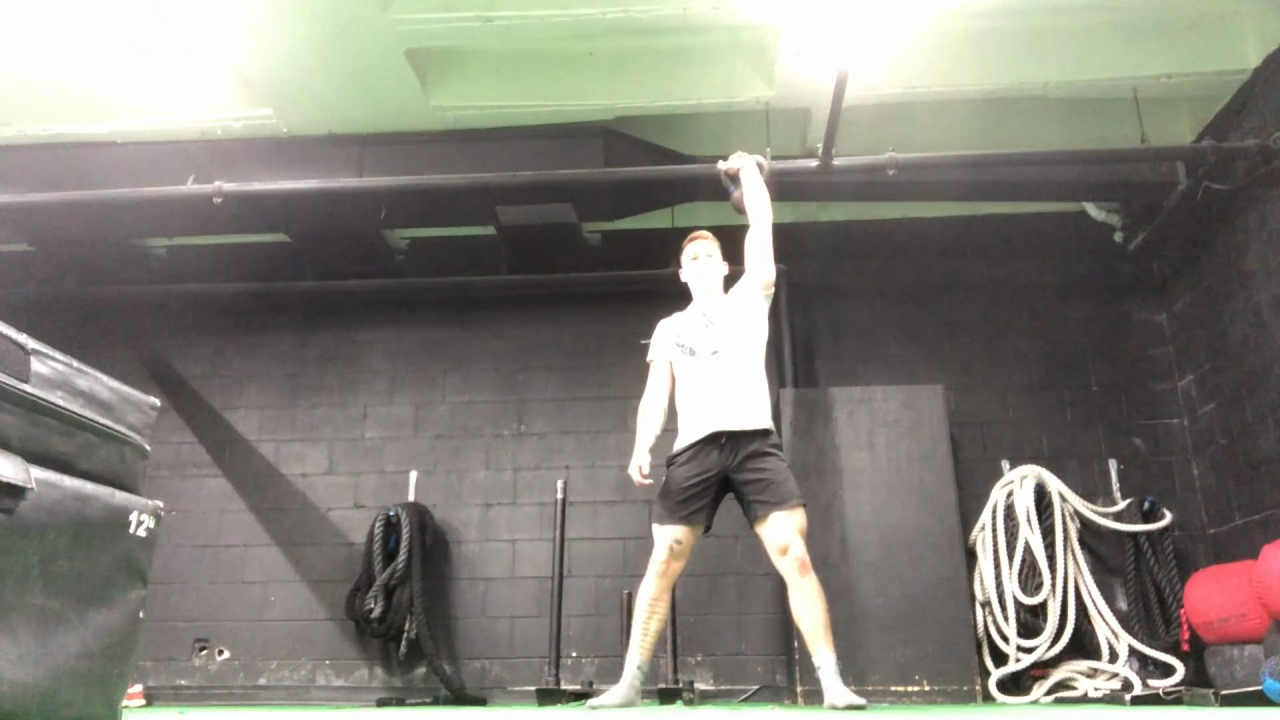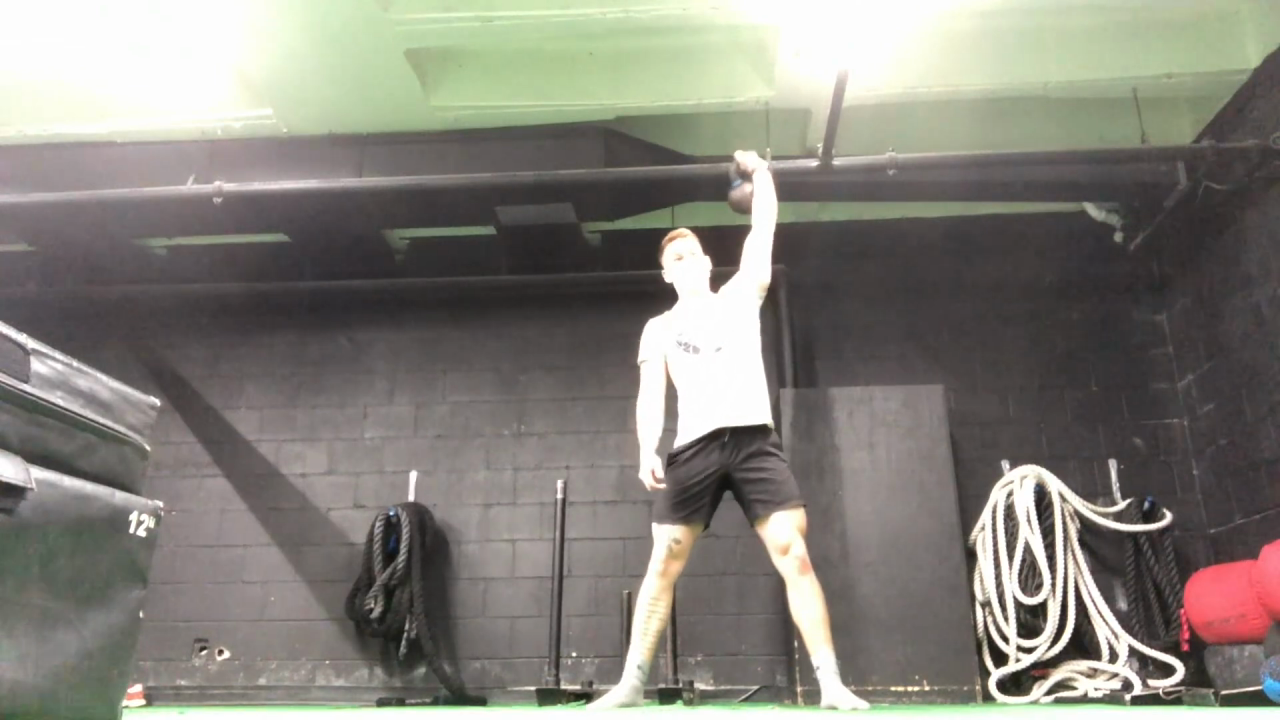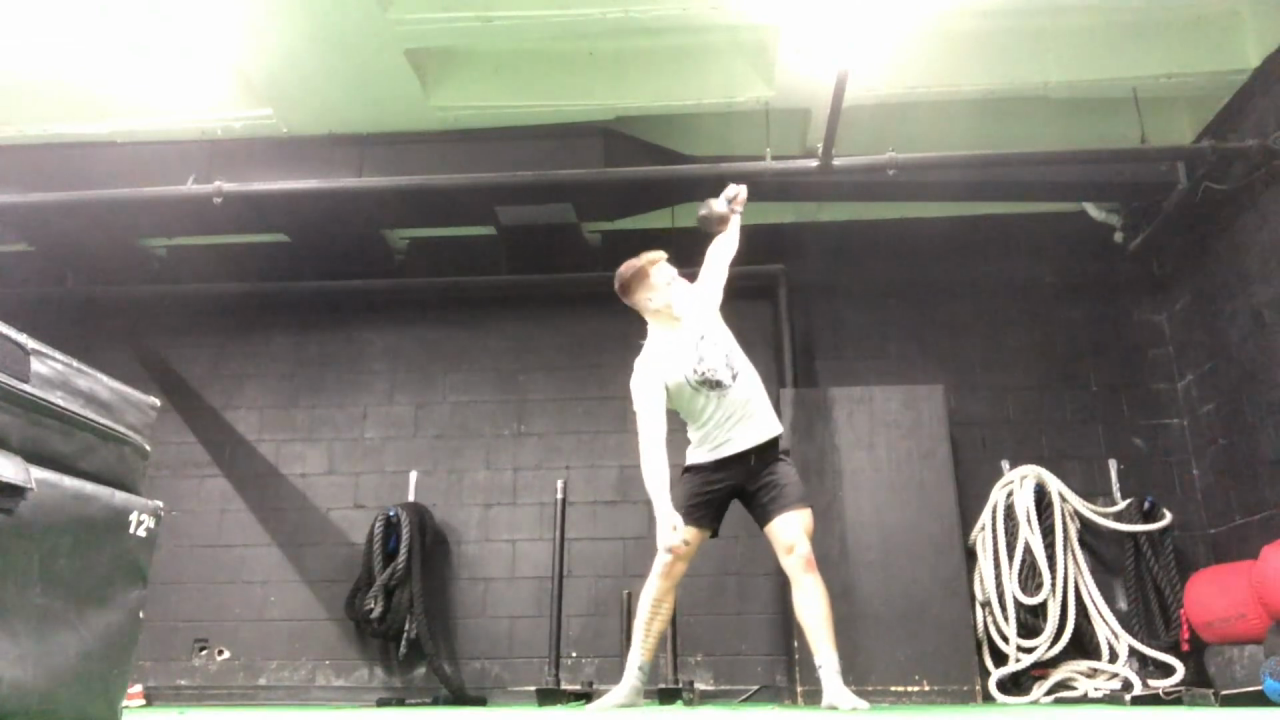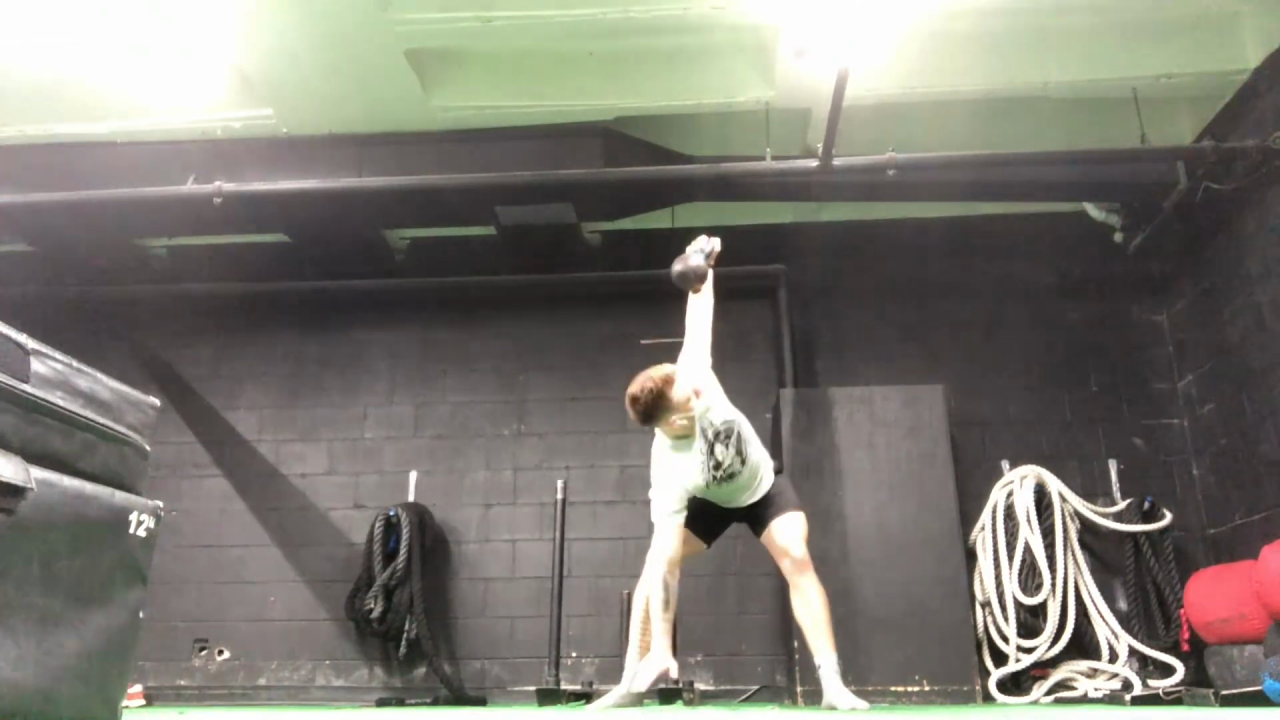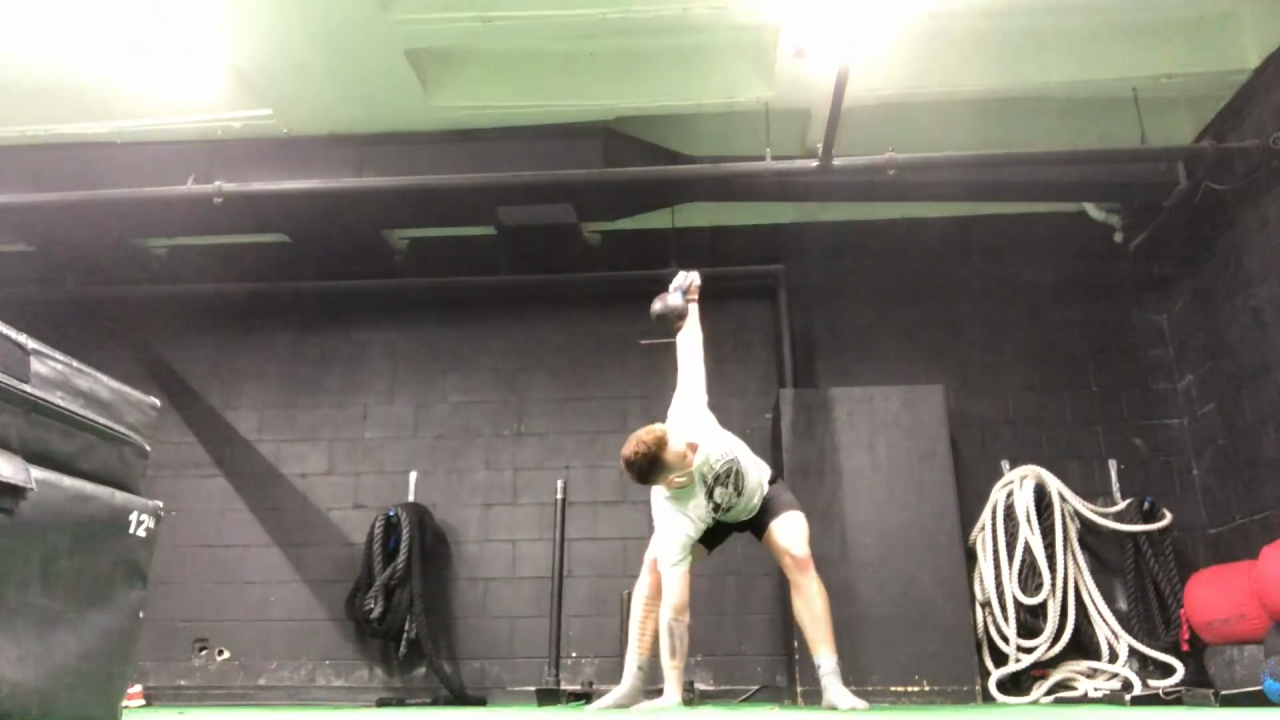
dt=1s
person 1, frame 1
left shoulder: (750, 300)
right shoulder: (669, 329)
left elbow: (760, 226)
right elbow: (656, 395)
left wrist: (747, 169)
right wrist: (642, 449)
left hip: (755, 443)
right hip: (695, 450)
left knee: (796, 558)
right knee: (663, 565)
left ankle: (832, 682)
right ankle: (631, 683)
person 1, frame 2
left shoulder: (740, 297)
right shoulder: (659, 328)
left elbow: (762, 229)
right elbow: (651, 395)
left wrist: (760, 172)
right wrist: (646, 451)
left hip: (755, 440)
right hip: (694, 448)
left knee: (794, 556)
right knee: (664, 564)
left ankle: (831, 684)
right ankle: (631, 683)
person 1, frame 3
left shoulder: (698, 305)
right shoulder: (650, 368)
left elbow: (721, 252)
right elbow: (651, 443)
left wrist: (732, 212)
right wrist: (665, 513)
left hip: (766, 452)
right hip: (710, 463)
left knee: (800, 555)
right knee: (667, 563)
left ankle: (833, 685)
right ankle: (632, 684)
person 1, frame 4
left shoulder: (692, 378)
right shoulder: (671, 473)
left elbow: (698, 318)
right elbow: (667, 564)
left wrist: (704, 267)
right wrist: (661, 649)
left hip: (764, 483)
right hip: (709, 500)
left knee: (796, 557)
right knee: (655, 562)
left ankle: (832, 684)
right ankle: (630, 681)
person 1, frame 5
left shoulder: (686, 421)
right shoulder: (674, 518)
left elbow: (690, 358)
right elbow: (674, 608)
left wrist: (689, 302)
right wrist: (672, 692)
left hip: (761, 488)
right hip: (714, 515)
left knee: (798, 557)
right knee: (653, 567)
left ankle: (832, 683)
right ankle: (633, 683)
